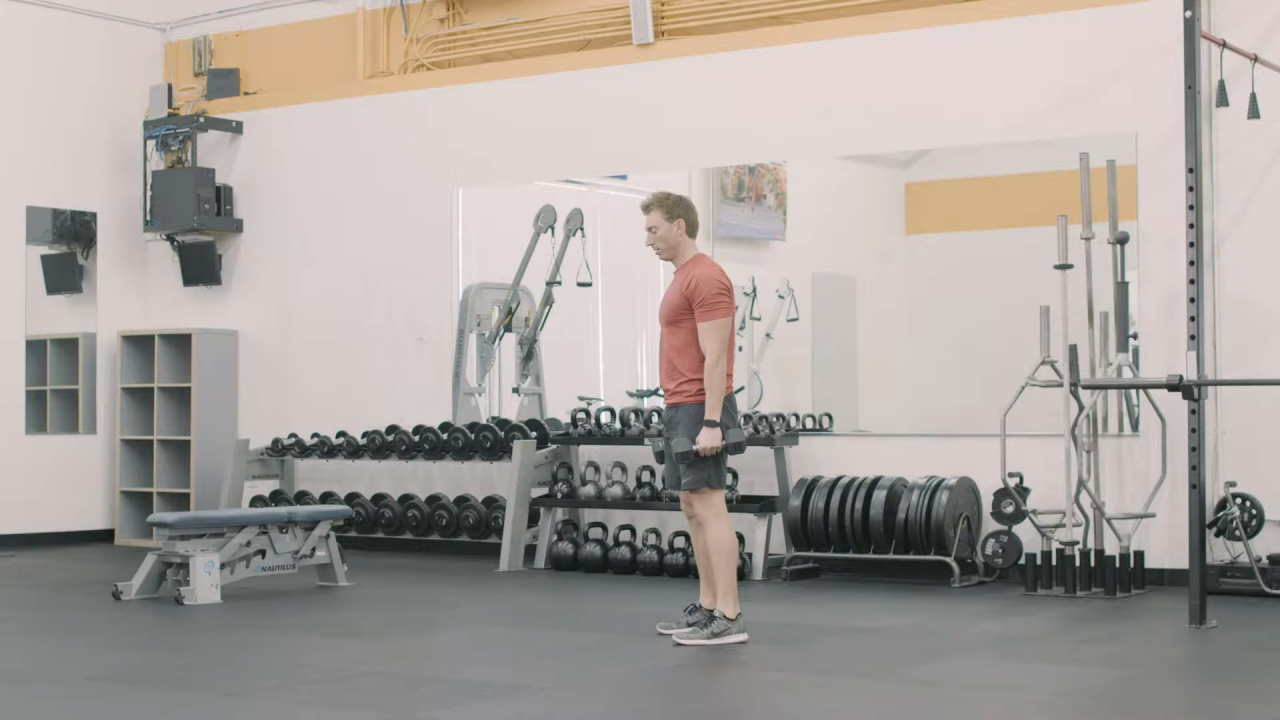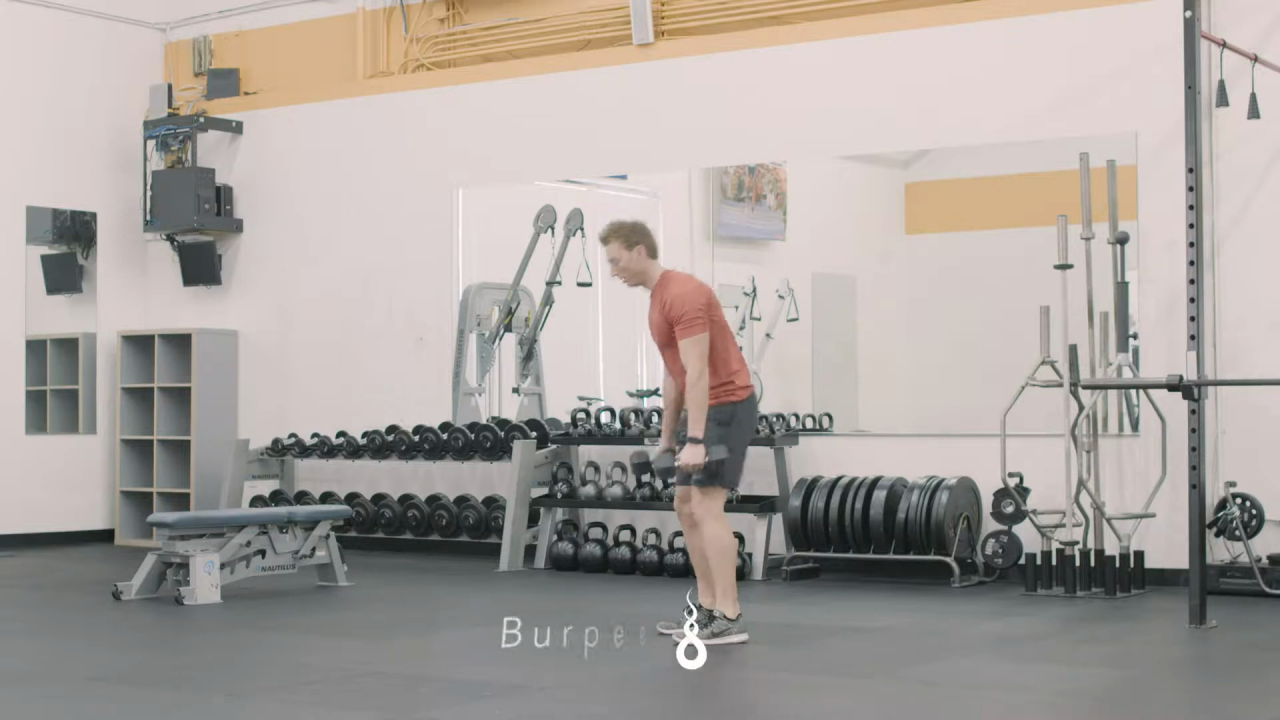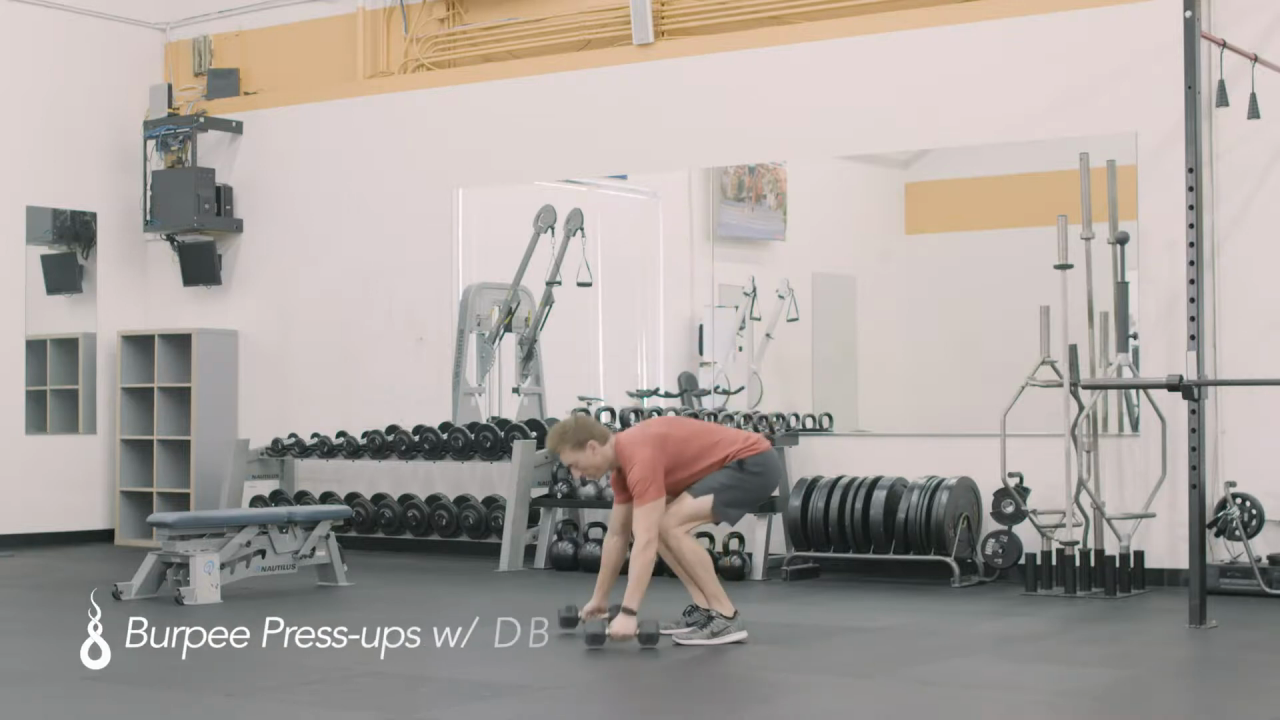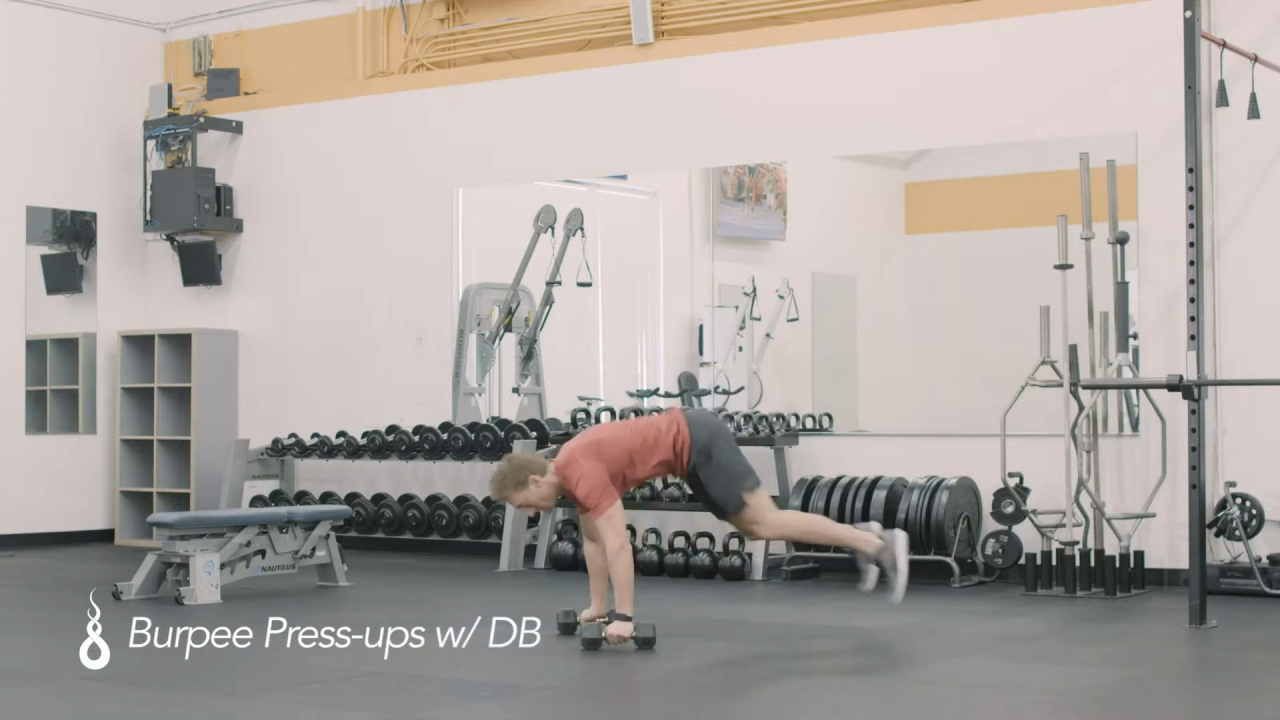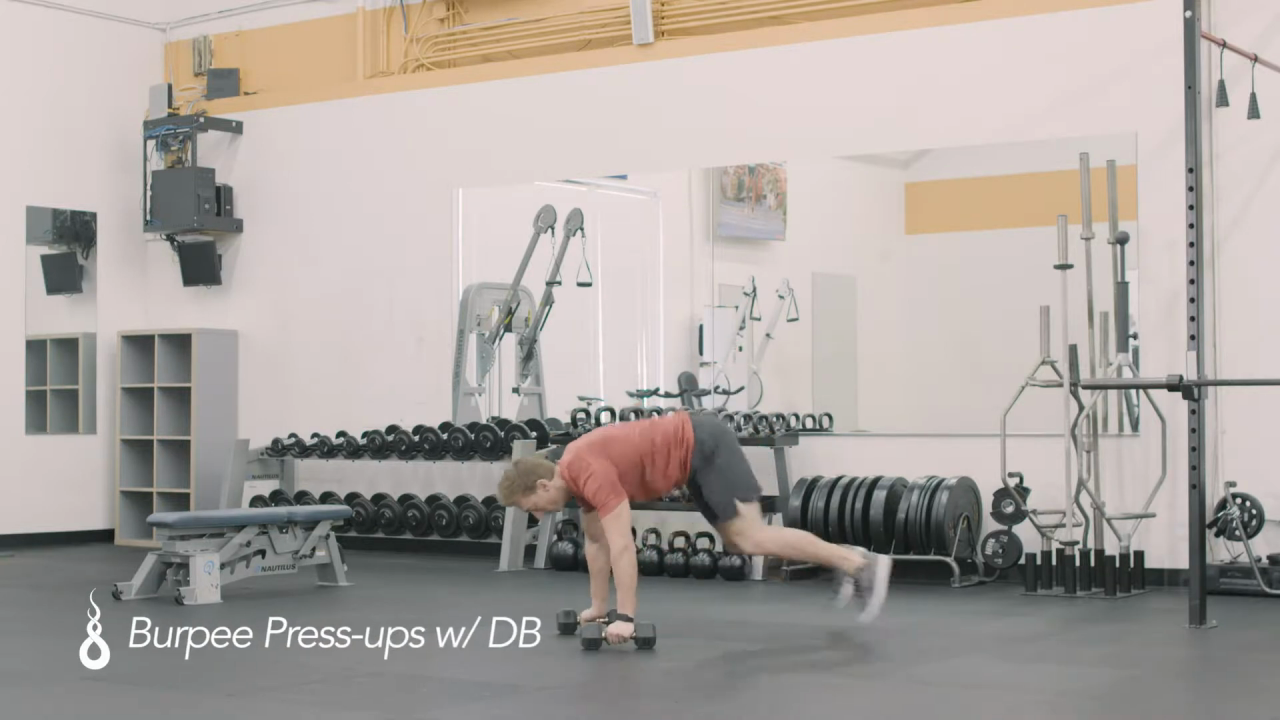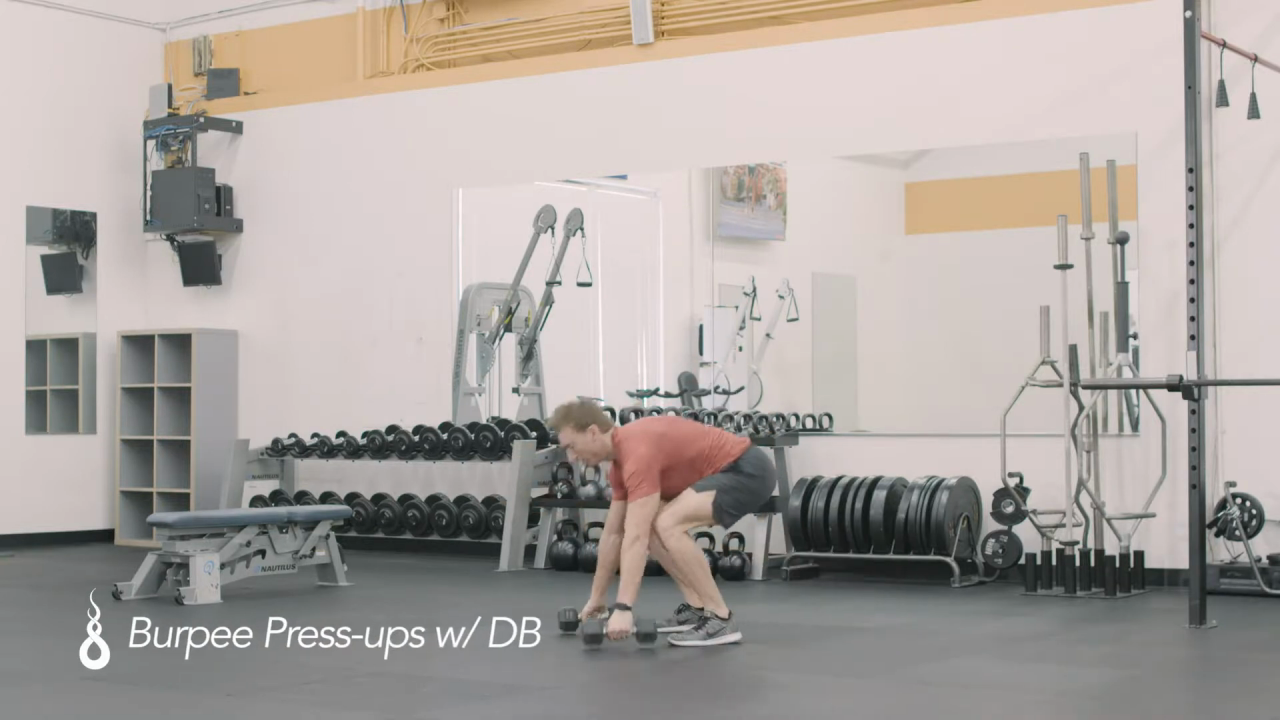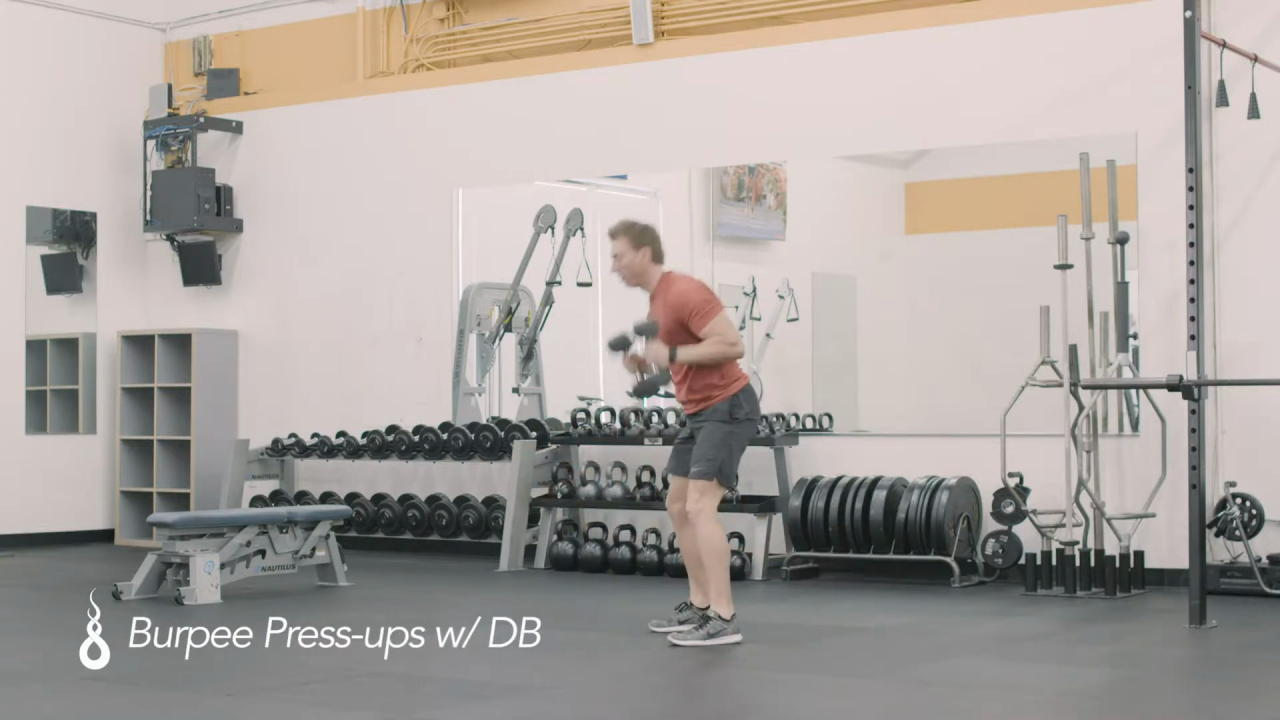
dt=0.5s
person 1, frame 1
left shoulder: (705, 278)
right shoulder: (683, 279)
left elbow: (715, 358)
left wrist: (711, 423)
left hip: (701, 411)
right hip: (682, 410)
left knee: (709, 509)
right knee: (693, 510)
left ankle: (729, 618)
right ankle: (708, 607)
person 1, frame 2
left shoulder: (683, 293)
right shoulder: (660, 298)
left elbow: (699, 373)
left wrist: (696, 440)
right wrist: (668, 436)
left hip: (726, 407)
right hip: (706, 407)
left knee: (705, 506)
right knee: (687, 505)
left ankle: (728, 618)
right ankle: (708, 608)
person 1, frame 3
left shoulder: (639, 458)
right shoulder: (623, 462)
left elbow: (645, 542)
right elbow: (617, 535)
left wrist: (628, 612)
right wrist: (599, 597)
left hip: (753, 464)
right hip: (741, 464)
left knee: (669, 525)
right knee: (659, 525)
left ankle: (725, 617)
right ankle: (704, 608)
person 1, frame 4
left shoulder: (582, 475)
right shoulder: (571, 472)
left elbow: (619, 545)
right elbow: (593, 541)
left wrist: (623, 618)
right wrist: (597, 604)
left hip: (696, 438)
right hip: (686, 445)
left knee: (764, 519)
right knee: (752, 524)
left ankle: (878, 545)
right ankle: (863, 536)
person 1, frame 5
left shoulder: (590, 474)
right shoulder: (578, 472)
left elbow: (622, 545)
right elbow: (595, 542)
left wrist: (625, 617)
right wrist: (598, 605)
left hip: (703, 443)
right hip: (693, 450)
left knee: (751, 537)
right knee: (739, 539)
left ankle: (860, 565)
right ankle: (844, 559)
person 1, frame 6
left shoulder: (637, 453)
right shoulder: (621, 455)
left elbow: (636, 536)
right elbow: (614, 531)
left wrist: (623, 608)
right wrist: (596, 596)
left hip: (748, 470)
right hip: (730, 469)
left knee: (665, 525)
right knee: (651, 525)
left ankle: (720, 617)
right ankle: (697, 605)
person 1, frame 7
left shoulder: (682, 291)
right shoulder: (658, 301)
left elbow: (733, 344)
left wrist: (669, 353)
right wrist: (651, 361)
left hip: (728, 408)
right hip: (702, 413)
left knee: (697, 508)
right knee: (678, 506)
left ankle: (723, 619)
right ankle: (699, 606)
